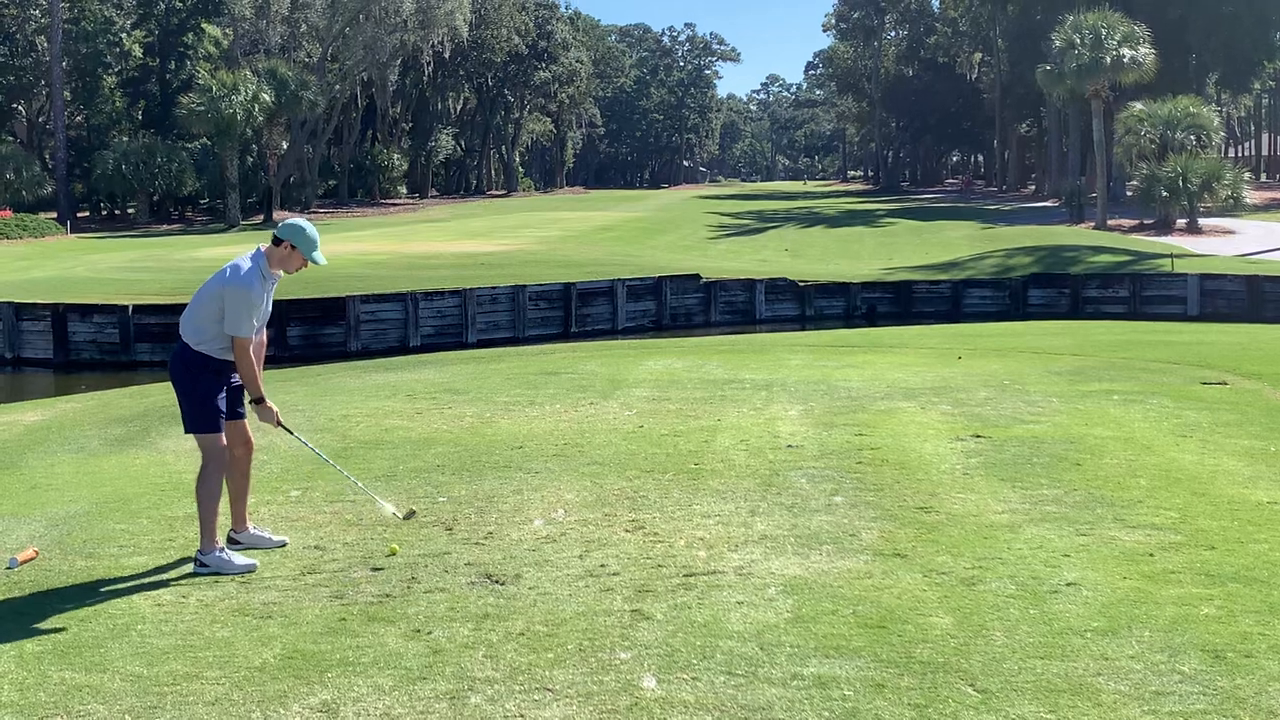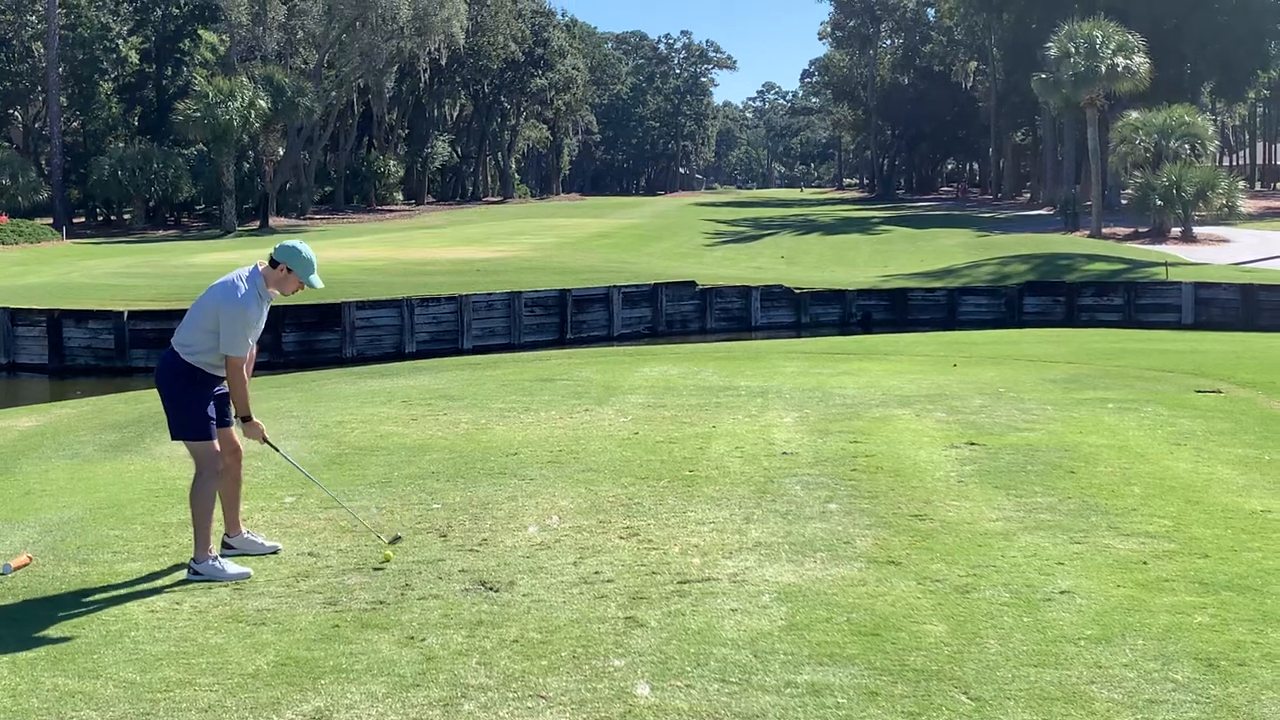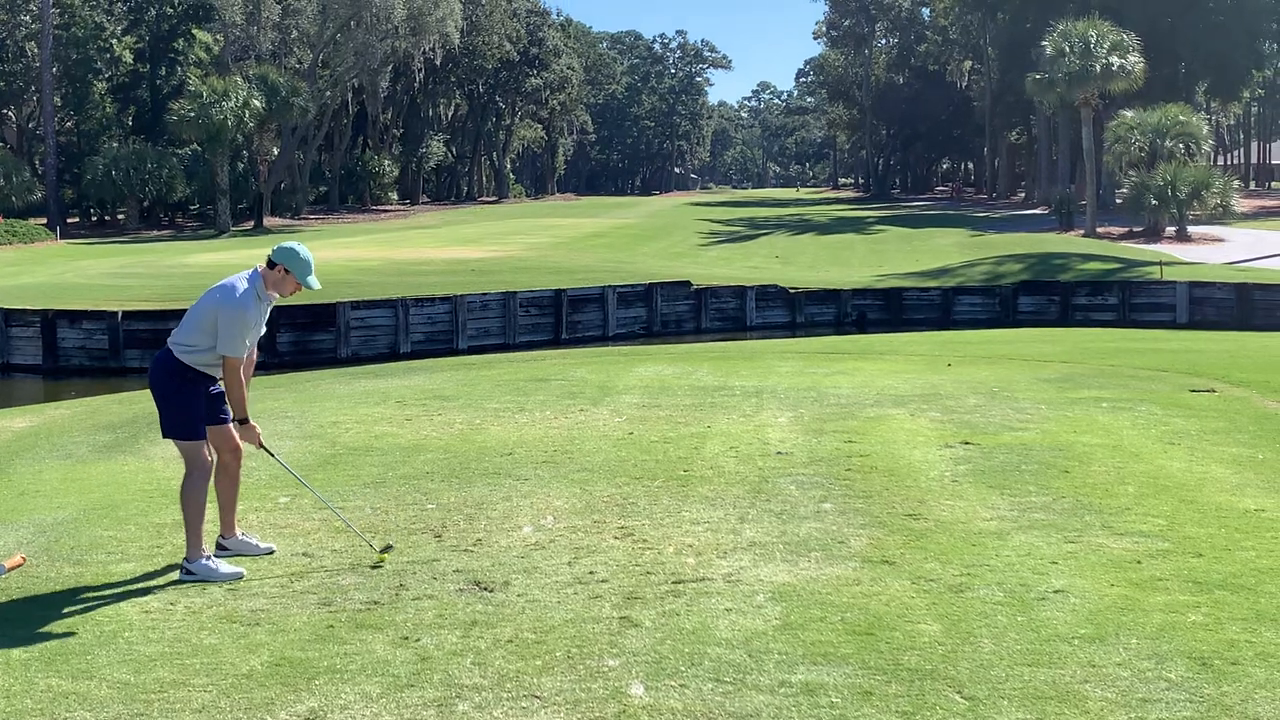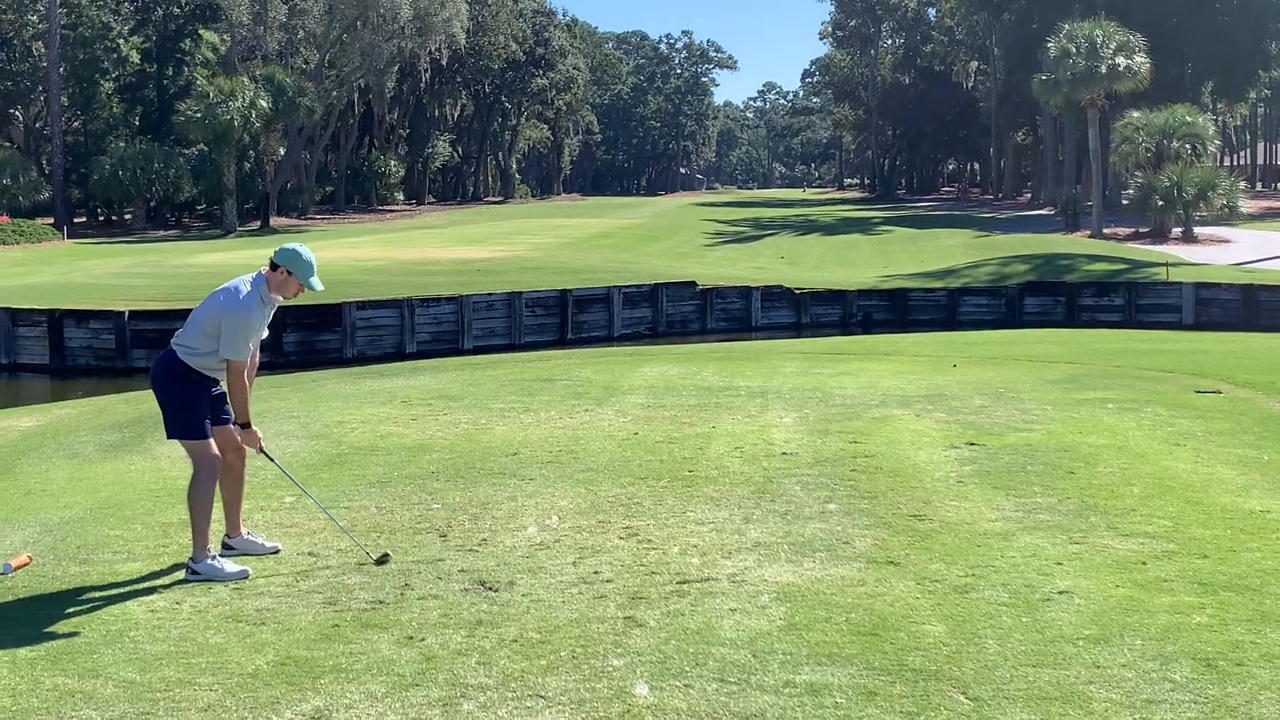
dt=0.4s
person 1, frame 1
left shoulder: (267, 273)
right shoulder: (245, 282)
left elbow: (259, 335)
right elbow: (242, 350)
left wrist: (258, 388)
right wrist: (260, 401)
left hip: (220, 365)
right hip: (196, 365)
left knee: (242, 446)
right knee: (216, 454)
left ankle: (240, 530)
right ankle: (208, 551)
person 1, frame 2
left shoulder: (260, 287)
right shoulder: (242, 302)
left elbow: (249, 350)
right elbow: (235, 367)
left wrist: (241, 408)
right wrist: (247, 418)
left hip: (206, 374)
right hip: (183, 375)
left knee: (231, 454)
right knee: (211, 463)
left ankle: (234, 535)
right ankle: (202, 560)
person 1, frame 3
left shoulder: (262, 293)
right shoulder: (240, 302)
left elbow: (249, 354)
right elbow: (233, 369)
left wrist: (239, 410)
right wrist: (244, 421)
left hip: (201, 375)
right hip: (176, 375)
left knee: (231, 451)
right knee: (200, 463)
left ankle: (229, 536)
right ankle: (194, 559)
person 1, frame 4
left shoulder: (265, 296)
right shoulder: (244, 306)
left elbow: (252, 357)
right elbow: (236, 374)
left wrist: (242, 416)
right wrist: (245, 425)
left hip: (202, 376)
right hip: (177, 376)
left knee: (234, 452)
right knee: (209, 463)
left ankle: (235, 536)
right ankle: (200, 559)
